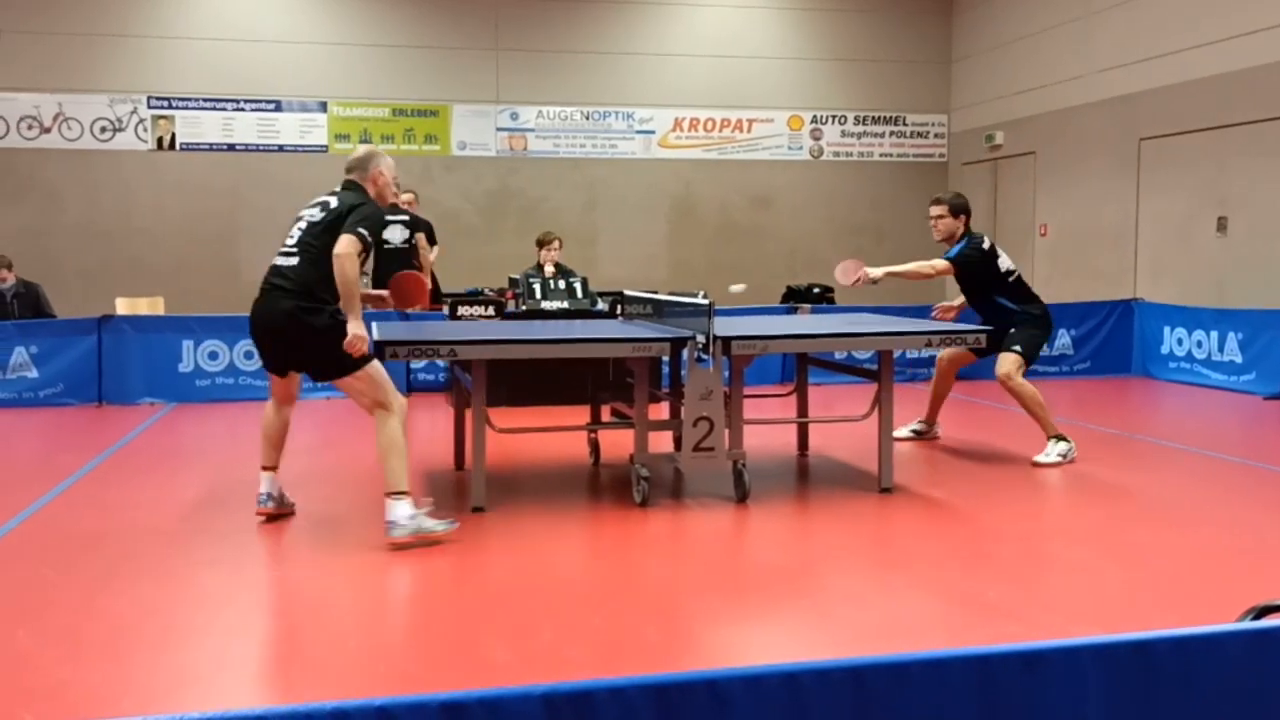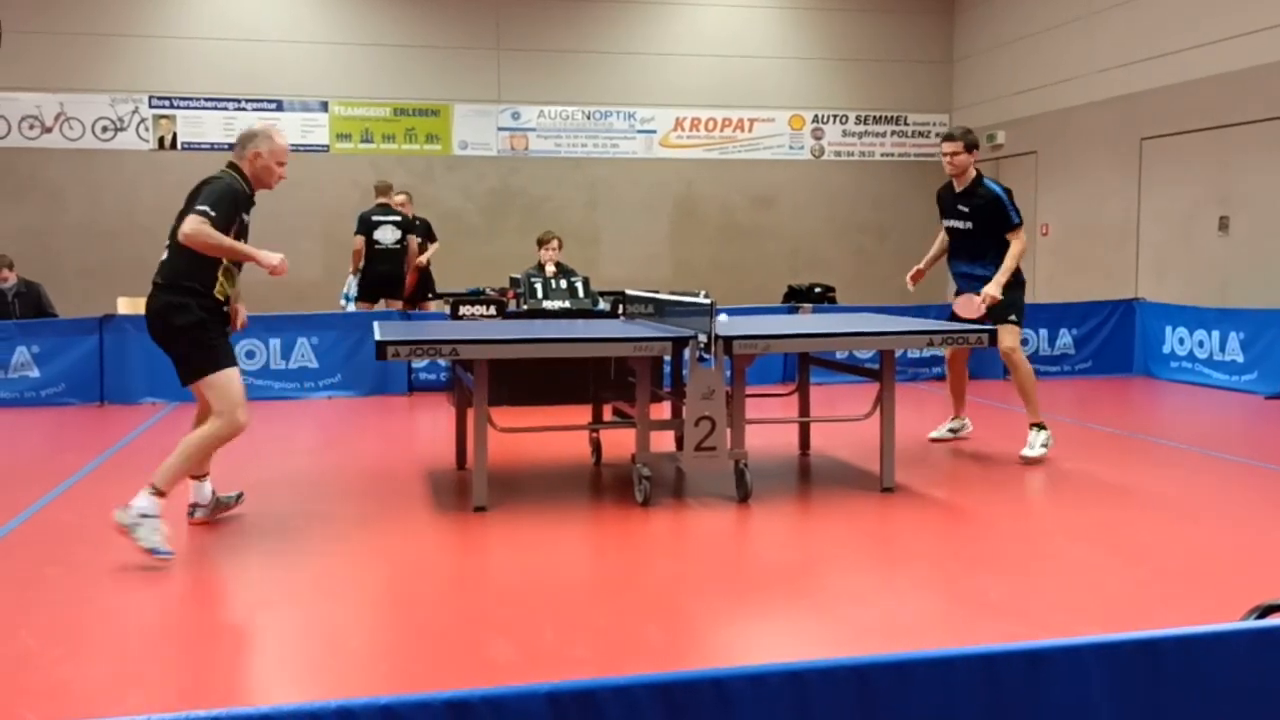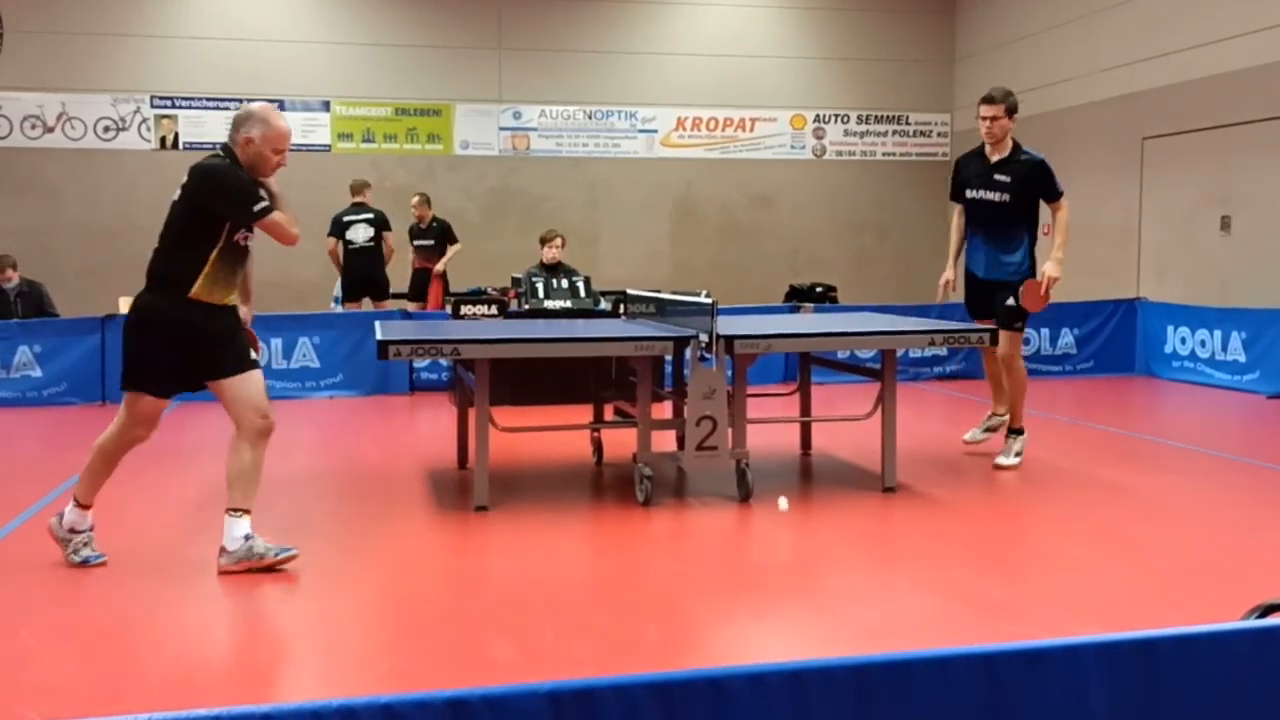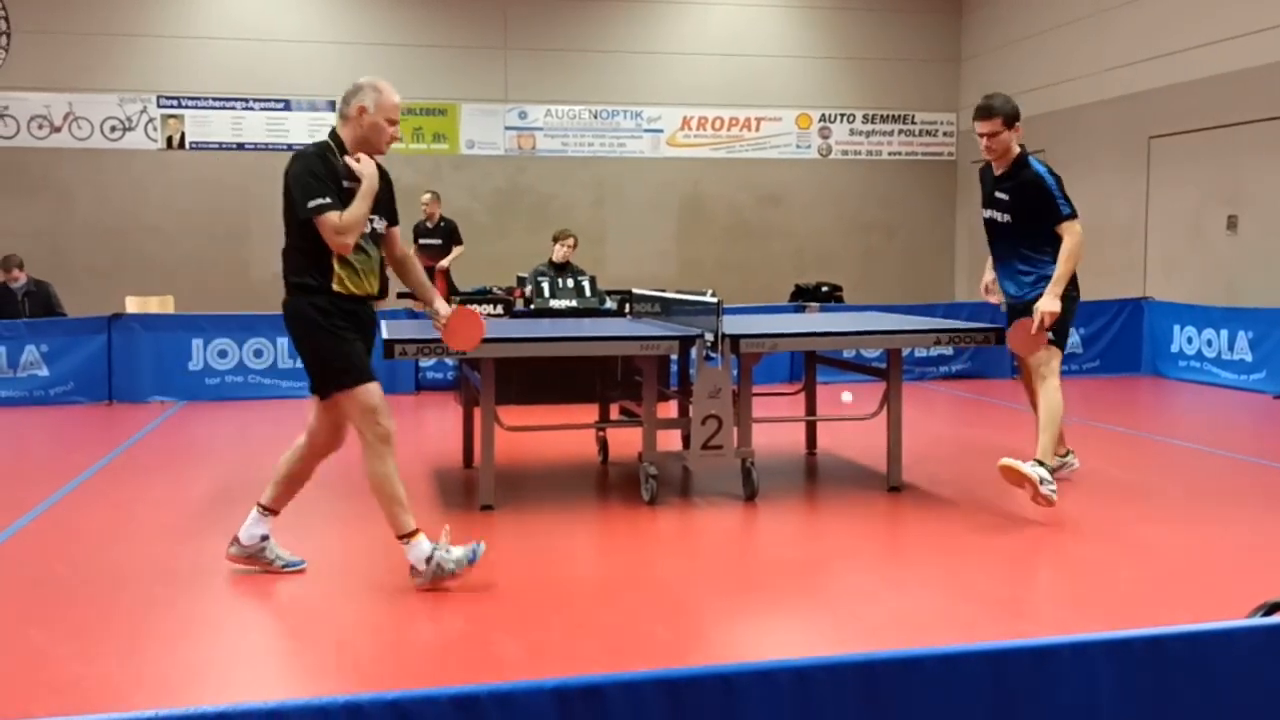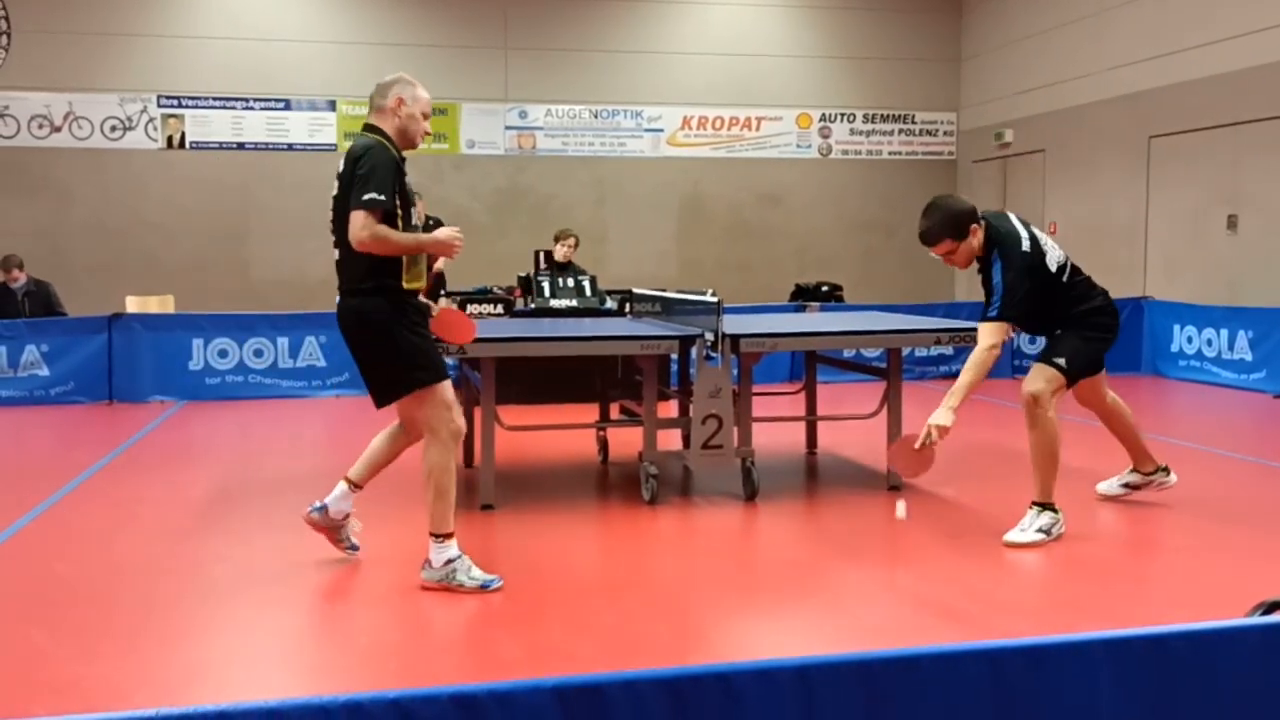
dt=0.5s
person 1, frame 1
left shoulder: (322, 206)
right shoulder: (368, 210)
right elbow: (343, 254)
left wrist: (370, 298)
right wrist: (355, 319)
left hip: (266, 313)
right hip: (305, 316)
left knee: (282, 398)
right knee: (390, 406)
left ankle: (269, 493)
right ankle: (402, 514)
person 1, frame 2
left shoulder: (234, 195)
right shoulder: (225, 189)
right elbow: (190, 233)
left wrist: (233, 305)
right wrist: (256, 254)
left hip: (195, 313)
right hip: (185, 314)
left knee: (213, 407)
right knee: (230, 420)
left ankle: (202, 499)
right ankle: (144, 508)
person 1, frame 3
left shoulder: (240, 181)
right shoulder: (216, 176)
right elbow: (289, 234)
left wrist: (245, 305)
right wrist: (272, 192)
left hip: (214, 318)
right hip: (167, 315)
left knee: (257, 421)
right knee: (134, 428)
left ankle: (237, 541)
right ankle: (73, 520)
person 1, frame 4
left shoulder: (374, 173)
right shoulder: (311, 163)
left elbow: (395, 246)
right elbow: (340, 238)
left wrist: (435, 302)
right wrist: (368, 185)
left hip: (354, 312)
right hip: (320, 312)
left knee: (325, 435)
right knee: (377, 430)
left ankle: (254, 536)
right ankle: (424, 555)
person 1, frame 5
left shoulder: (375, 157)
right shoulder: (376, 156)
right elbow: (362, 237)
left wrist: (417, 299)
right wrist: (430, 242)
left hip: (381, 308)
right hip: (381, 311)
left knee: (415, 422)
right knee: (447, 426)
left ankle: (334, 505)
right ankle: (442, 558)
person 2, frame 1
left shoulder: (970, 249)
right shoulder: (966, 247)
left elbow: (933, 269)
left wrist: (885, 271)
right wrist: (960, 304)
left hip: (1029, 321)
right hip: (1001, 322)
left knee: (1006, 373)
right knee: (946, 360)
left ankle: (1059, 440)
right ankle: (928, 424)
person 2, frame 2
left shoulder: (993, 193)
right shoulder: (944, 195)
left elbow: (1018, 240)
left wrist: (998, 282)
right wrist: (924, 265)
left hip: (1000, 287)
right hip: (968, 288)
left knee: (1009, 348)
right knee: (954, 357)
left ankle: (1038, 429)
right ankle: (959, 420)
person 2, frame 3
left shoulder: (1034, 166)
right shoulder: (965, 164)
left elbow: (1060, 209)
left wrist: (1054, 259)
right wrist: (951, 264)
left hip: (1017, 271)
right hip: (978, 271)
left knee: (1008, 352)
right knee: (987, 347)
left ankle: (1017, 431)
right ankle: (999, 411)
person 2, frame 4
left shoulder: (1038, 177)
right shoulder: (987, 174)
left elbow: (1073, 236)
left wrist: (1053, 295)
right wrist: (992, 268)
left hip: (1048, 293)
right hip: (1018, 291)
left knee: (1043, 368)
right knee: (1029, 373)
left ankle: (1043, 469)
right ankle: (1059, 451)
person 2, frame 5
left shoulder: (1009, 261)
right shoulder: (995, 222)
left elbow: (990, 344)
left wrist: (948, 407)
left hip: (1088, 323)
right hip: (1078, 313)
left knee: (1036, 393)
right knee: (1091, 395)
left ankle: (1046, 511)
right ankle: (1148, 469)
